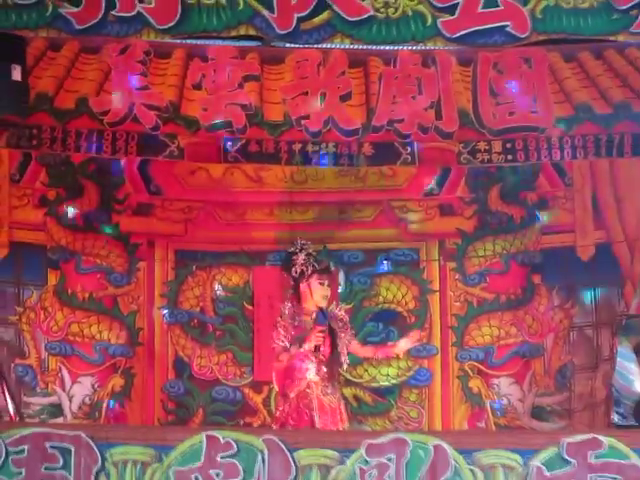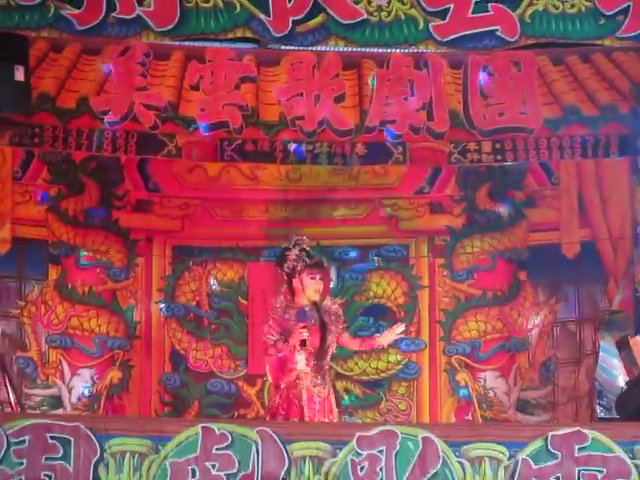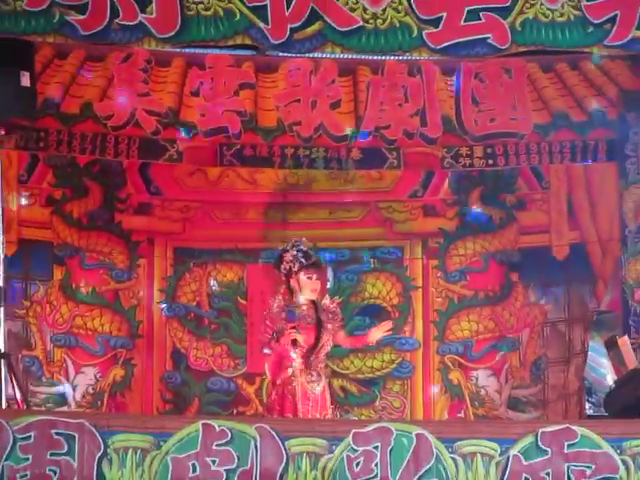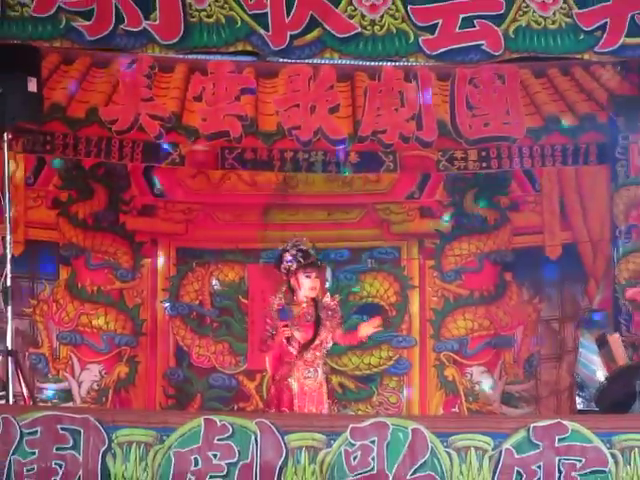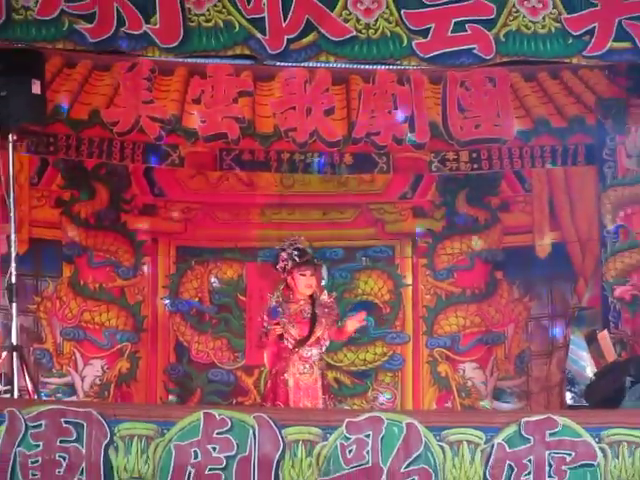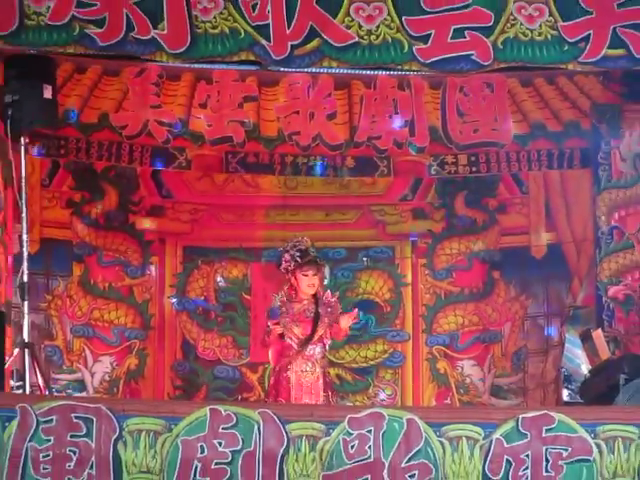
dt=0.1s
person 1, frame 1
left shoulder: (334, 319)
right shoulder: (287, 321)
left elbow: (359, 349)
right elbow: (278, 361)
right wrist: (303, 346)
left hip: (329, 399)
right hip: (300, 400)
person 1, frame 2
left shoulder: (328, 313)
right shoulder: (281, 313)
left elbow: (349, 342)
right elbow: (269, 352)
left wrist: (378, 340)
right wrist: (289, 341)
left hip: (322, 390)
right hip: (293, 390)
person 1, frame 3
left shoulder: (326, 311)
right shoulder: (279, 312)
left elbow: (343, 340)
right elbow: (266, 350)
left wrist: (368, 338)
right wrist: (281, 340)
left hip: (317, 387)
right hip: (289, 386)
person 1, frame 4
left shoulder: (326, 308)
right shoulder: (279, 309)
left elbow: (340, 338)
right elbow: (266, 346)
left wrist: (359, 333)
right wrist: (277, 338)
left hip: (317, 381)
right hip: (289, 381)
person 1, frame 5
left shoulder: (323, 305)
right shoulder: (277, 306)
left elbow: (334, 335)
right elbow: (264, 342)
left wrist: (346, 329)
right wrist: (271, 335)
left hip: (313, 377)
right hip: (285, 376)
person 1, frame 6
left shoulder: (327, 304)
right shoulder: (281, 305)
left elbow: (336, 337)
right elbow: (270, 342)
left wrist: (342, 327)
right wrist: (274, 333)
left hip: (316, 375)
right hip: (289, 374)
